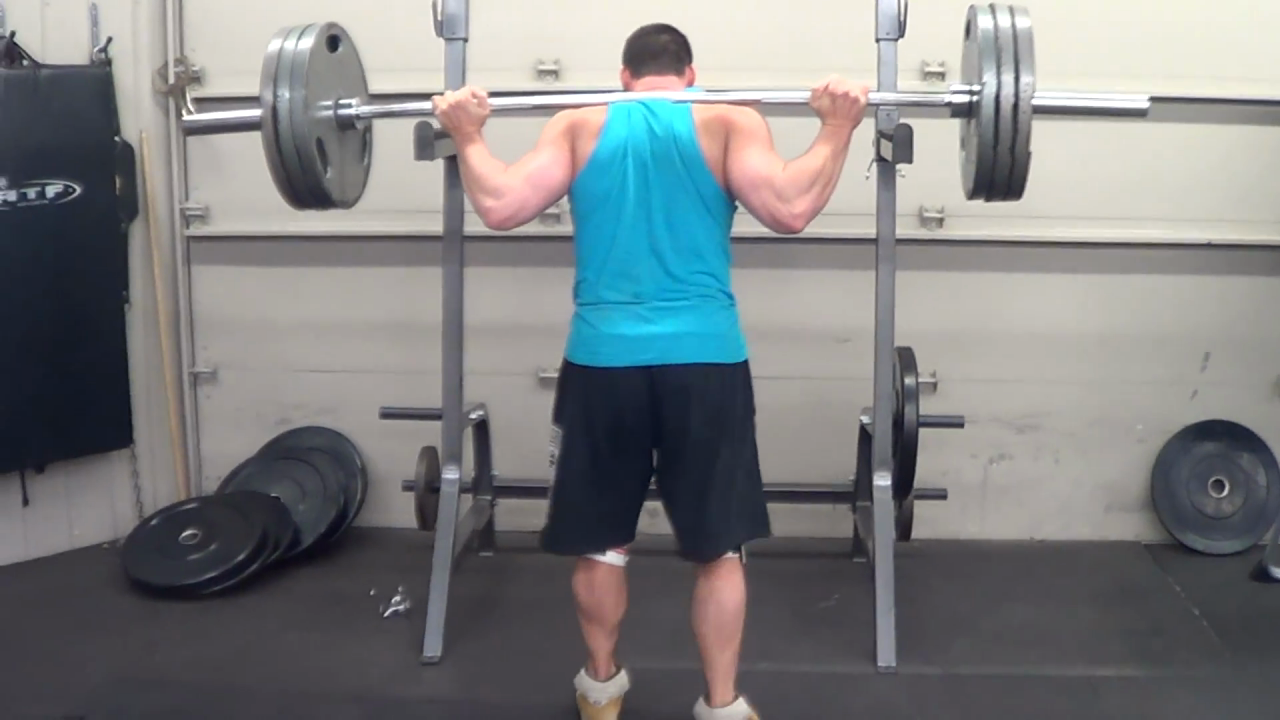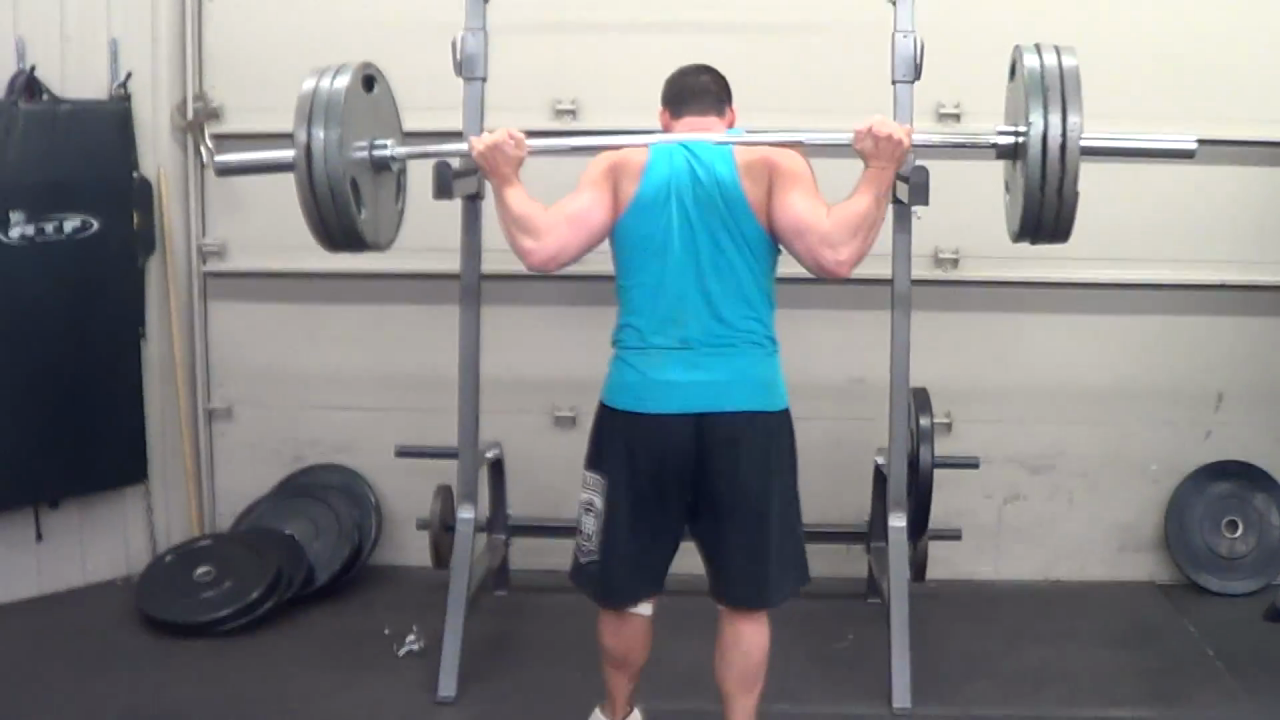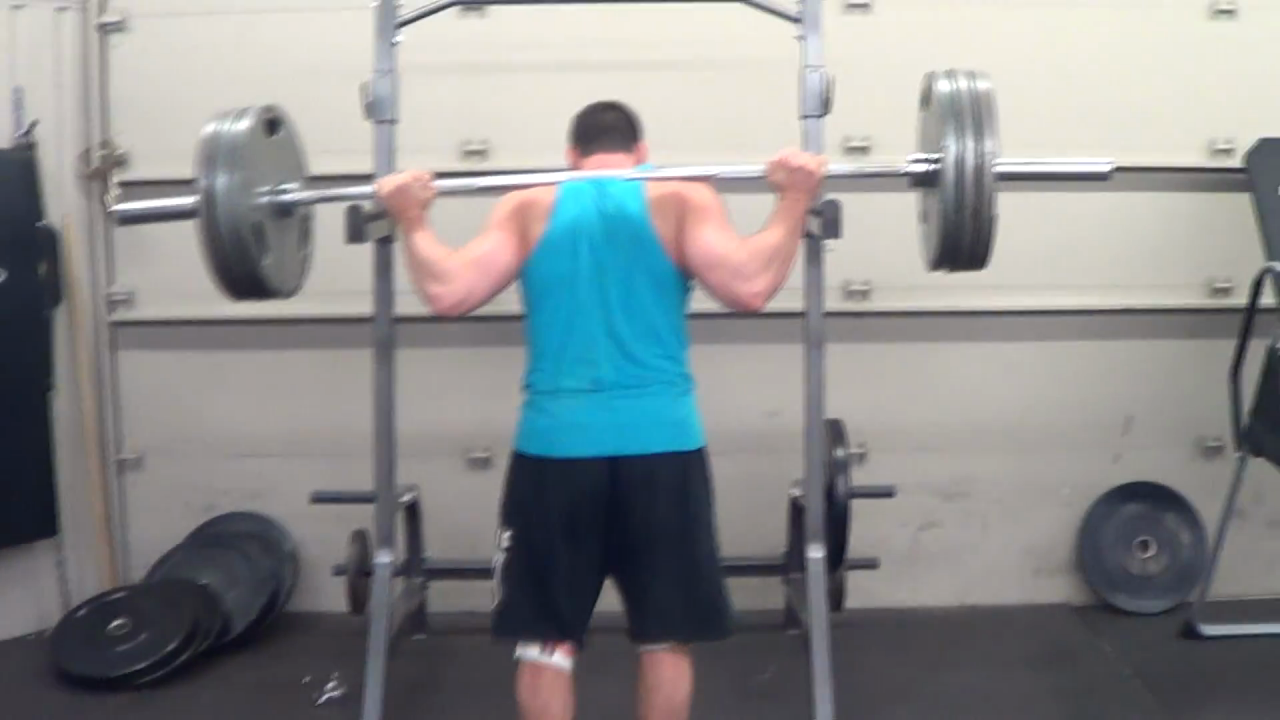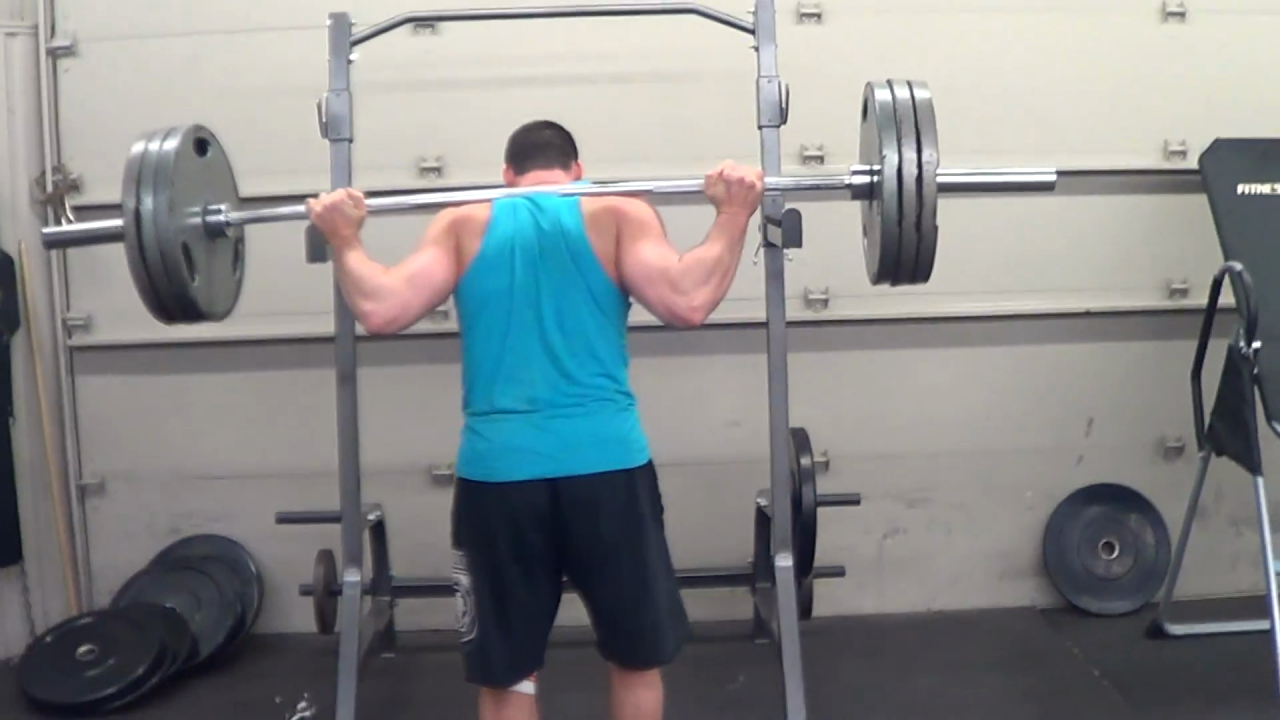
dt=0.3s
person 1, frame 1
left shoulder: (579, 125)
right shoulder: (728, 121)
left elbow: (500, 206)
right elbow: (791, 209)
left wrist: (467, 135)
right wrist: (838, 127)
left hip: (602, 361)
right hip: (706, 360)
left knee: (598, 541)
right knee: (718, 548)
person 1, frame 2
left shoulder: (619, 167)
right shoulder: (772, 165)
left elbow: (542, 248)
right elbow: (835, 254)
left wrist: (505, 178)
right wrist: (880, 171)
left hip: (640, 405)
right hip: (747, 408)
left knee: (620, 588)
right knee: (746, 599)
person 1, frame 3
left shoulder: (527, 208)
right shoulder: (682, 200)
left elbow: (449, 293)
right elbow: (747, 287)
left wrist: (411, 220)
right wrist: (794, 203)
left hip: (554, 448)
right hip: (662, 446)
left knee: (545, 638)
right knee: (665, 636)
person 1, frame 4
left shoulder: (463, 225)
right shoulder: (619, 215)
left elbow: (381, 311)
right elbow: (688, 303)
left wrist: (345, 238)
right wrist: (733, 214)
left hip: (499, 470)
right hip: (606, 464)
left knee: (507, 672)
right knee: (640, 653)
